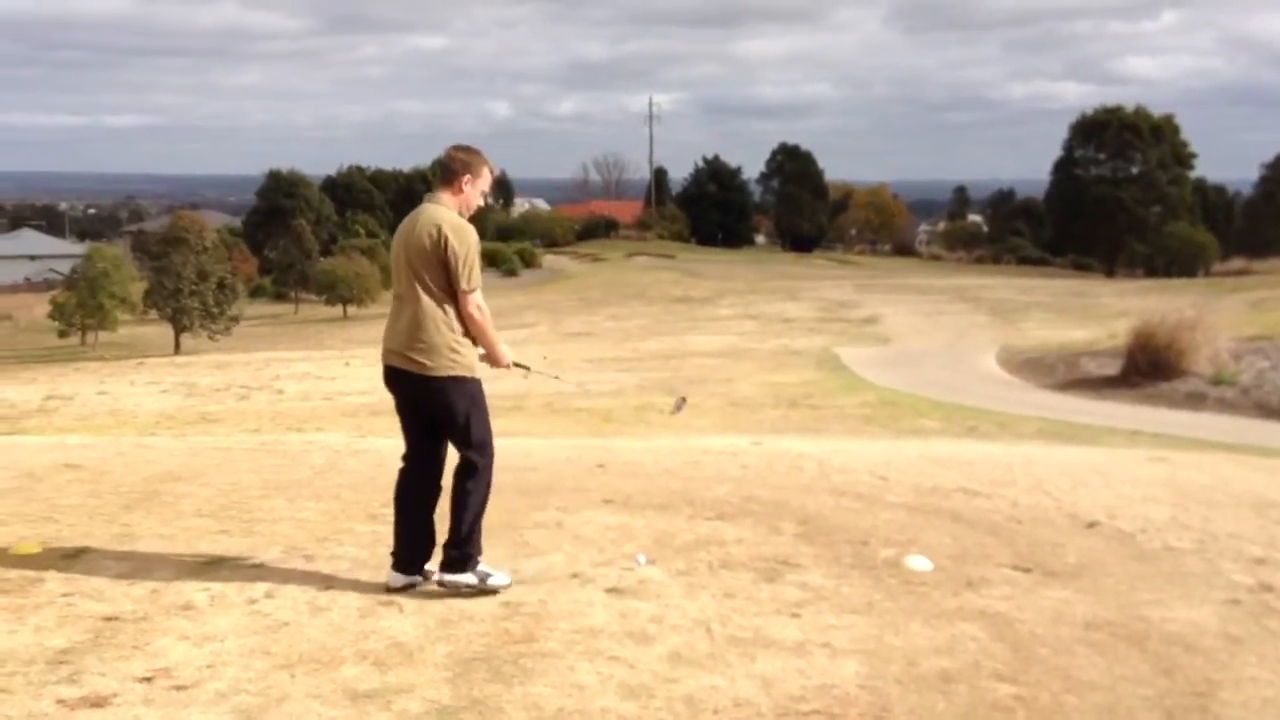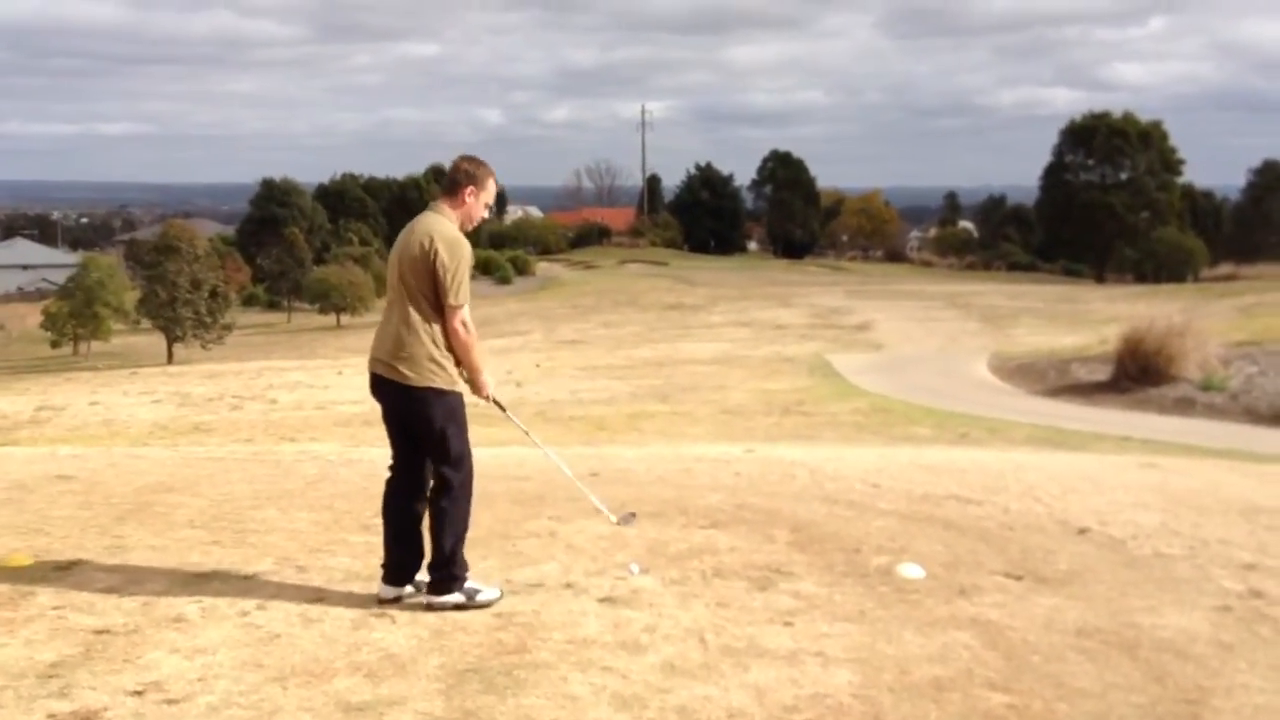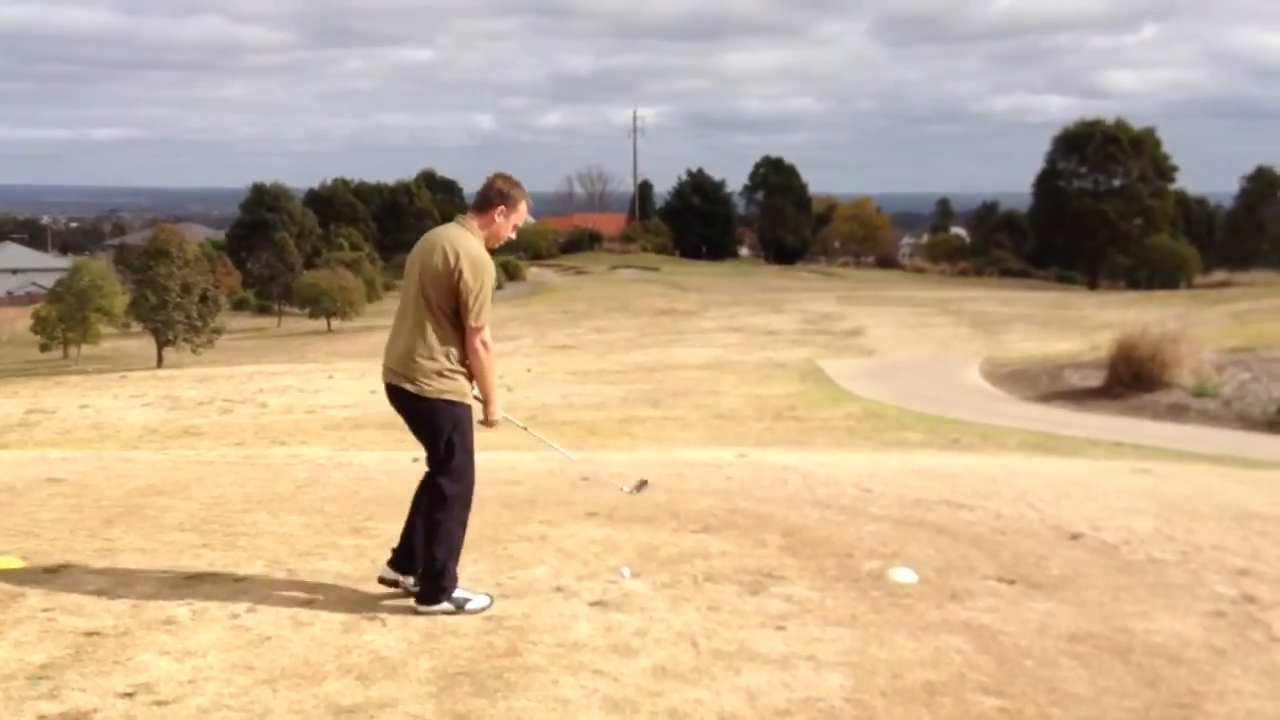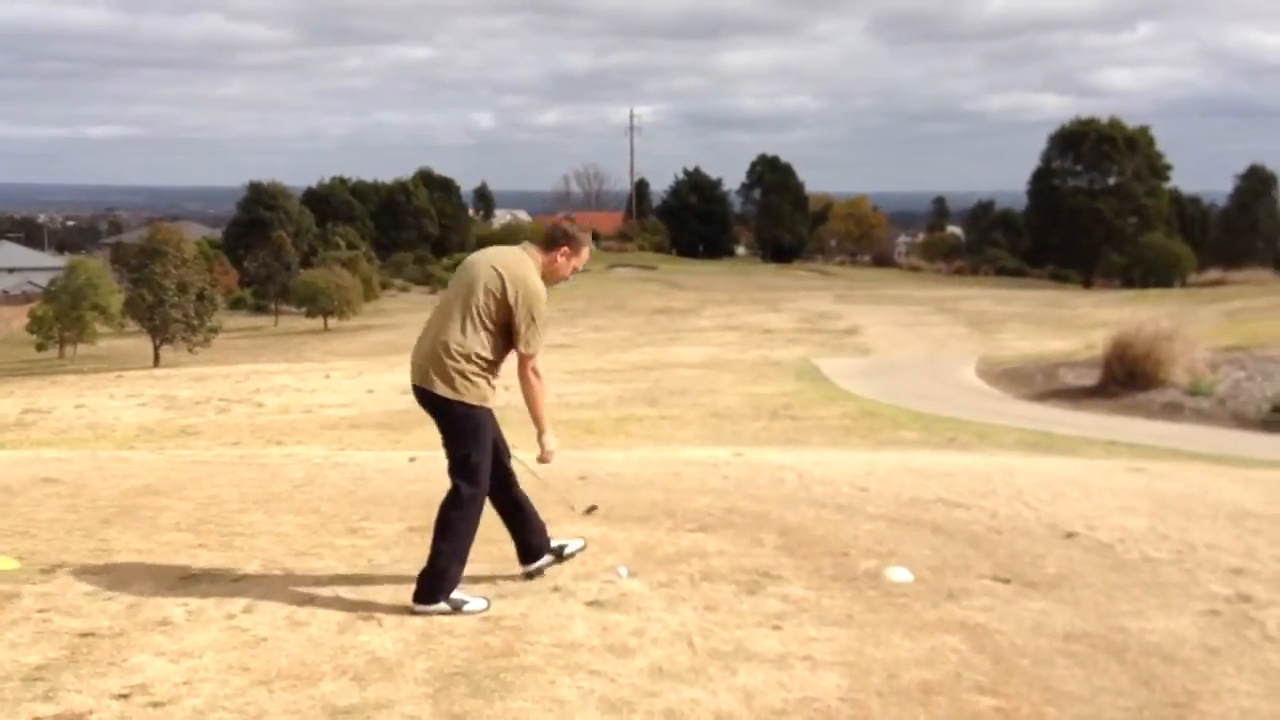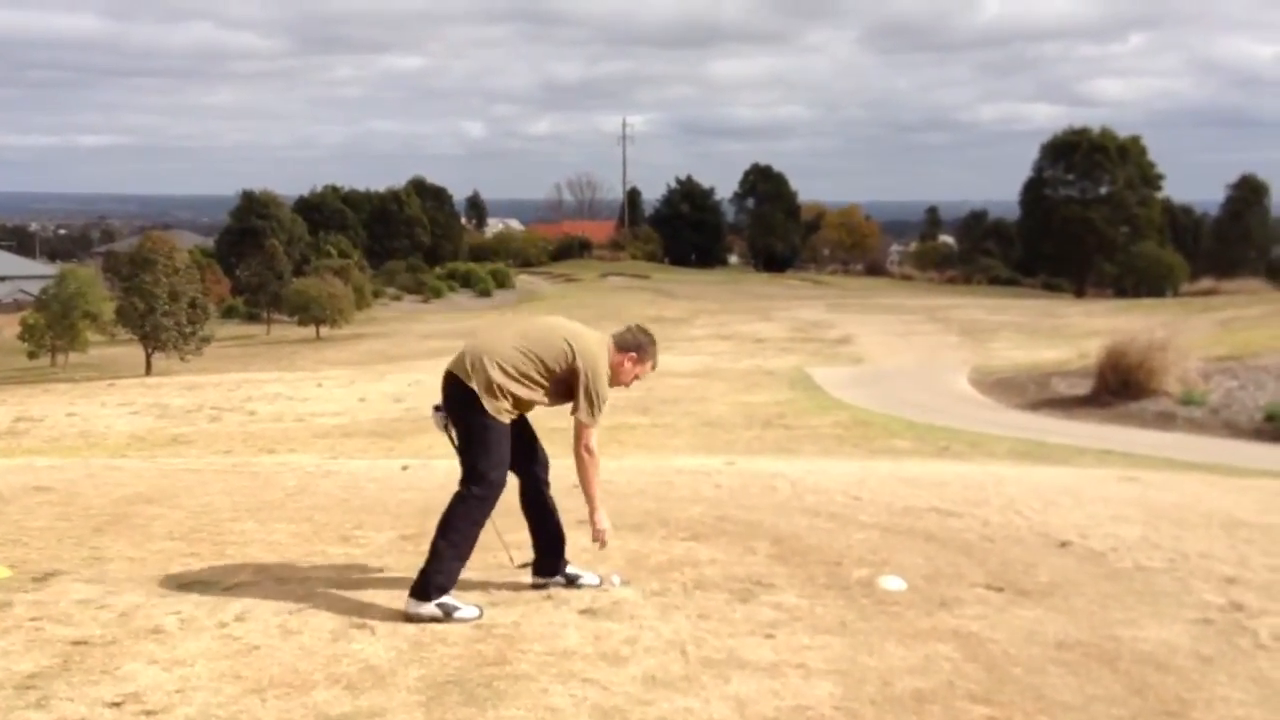
dt=0.3s
person 1, frame 1
left shoulder: (407, 225)
right shoulder: (457, 229)
right elbow: (471, 306)
left wrist: (475, 344)
right wrist: (495, 349)
left hip: (401, 362)
right hip: (445, 366)
left knee: (420, 463)
right knee: (477, 458)
left ankle: (407, 565)
right ankle: (459, 563)
person 1, frame 2
left shoulder: (413, 230)
right shoulder: (452, 241)
right elbow: (457, 322)
left wrist: (461, 369)
right wrist: (478, 376)
left hip: (388, 370)
right hip: (428, 378)
left knee: (407, 475)
right knee: (453, 476)
left ankle: (398, 577)
right ankle: (446, 582)
person 1, frame 3
left shoulder: (433, 239)
right shoulder: (475, 258)
right elbow: (478, 342)
left wrist: (470, 382)
right wrist: (491, 400)
left hip: (402, 376)
right hip: (436, 385)
left knee: (441, 476)
right knee: (453, 486)
left ankle: (405, 565)
right ankle: (437, 591)
person 1, frame 4
left shoulder: (492, 257)
right shoulder: (529, 287)
right elbow: (529, 370)
right wrist: (544, 433)
left hip: (431, 373)
right hip: (457, 385)
left knee: (497, 467)
right knee: (470, 486)
left ankle: (536, 549)
right ankle: (434, 593)
person 1, frame 5
left shoulder: (579, 340)
right shoulder: (594, 364)
right elbow: (585, 447)
right wrist: (597, 512)
left hip: (467, 378)
right hip: (481, 388)
left knee: (535, 468)
right knee: (482, 488)
left ankle: (551, 566)
right ankle: (429, 595)
